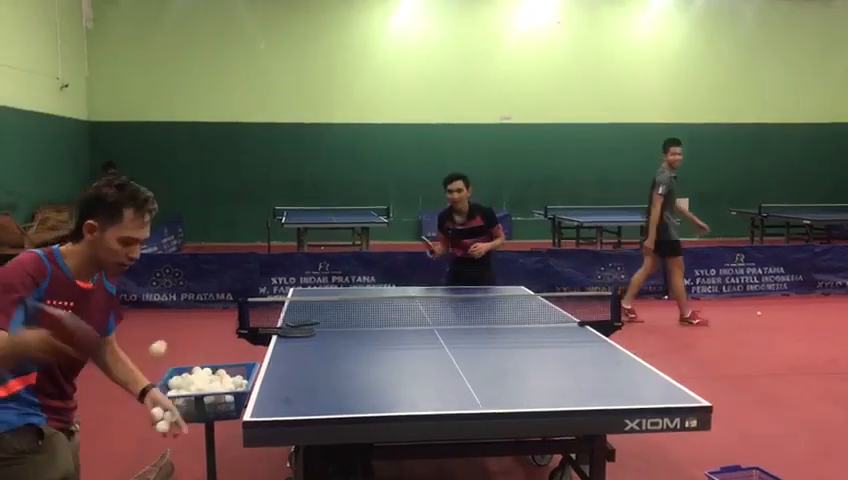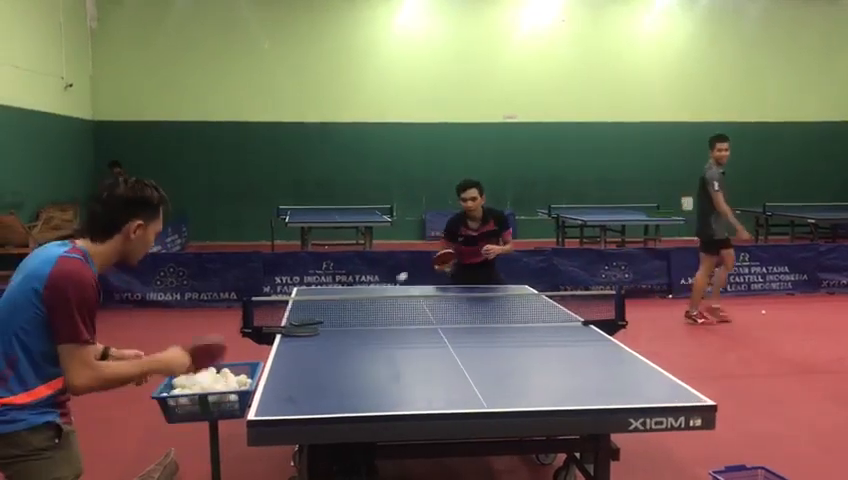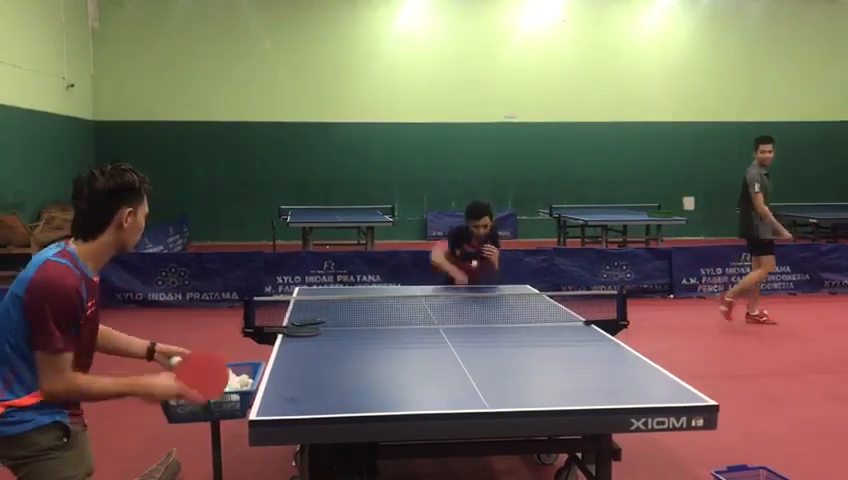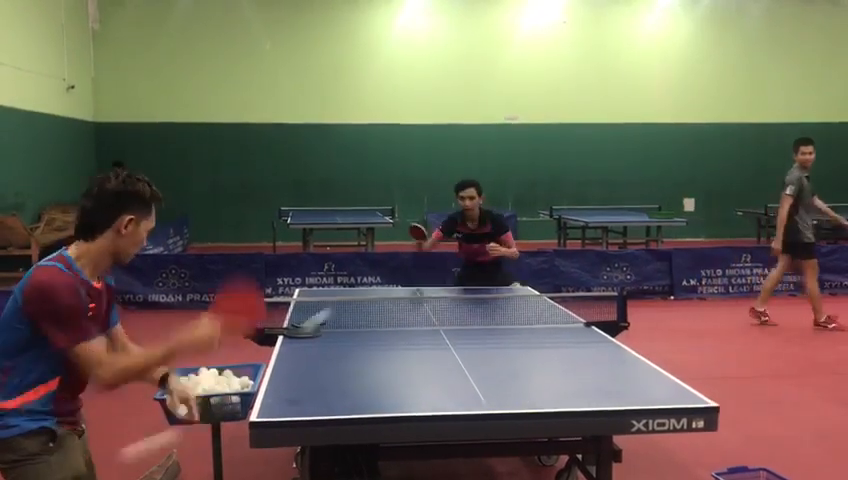
dt=0.4s
person 1, frame 1
left shoulder: (104, 281)
right shoulder: (27, 273)
left elbow: (106, 350)
left wrist: (147, 392)
right wrist: (29, 343)
left hip: (57, 421)
person 1, frame 2
left shoulder: (60, 254)
right shoulder: (74, 276)
right elbow: (80, 377)
left wrist: (107, 354)
right wrist: (158, 365)
left hip: (29, 415)
right hip: (28, 424)
person 1, frame 3
left shoulder: (71, 265)
right shoulder: (57, 280)
right elbow: (56, 383)
left wrist: (152, 350)
right wrist: (142, 387)
left hip: (46, 419)
right hip: (35, 427)
person 1, frame 4
left shoulder: (98, 280)
right shoulder: (51, 285)
left elbow: (118, 347)
right elbow: (107, 373)
left wrist: (165, 380)
right wrist: (184, 339)
left hip: (59, 423)
right hip: (29, 432)
person 2, frame 1
left shoulder: (669, 176)
right shoulder: (663, 177)
left elbow: (674, 205)
right elbow: (656, 209)
left wrist: (696, 220)
right wrist: (651, 237)
left hip: (661, 232)
right hip: (665, 232)
left knee: (647, 269)
right knee: (677, 271)
left ankle: (627, 305)
right ankle: (685, 314)
person 2, frame 2
left shoulder: (715, 171)
right shoulder: (712, 173)
right elbow: (720, 205)
right wrist: (740, 229)
left hip: (716, 229)
right hip: (711, 230)
left knee: (728, 263)
right knee: (705, 269)
left ankle: (713, 304)
right ankle: (693, 311)
person 2, frame 3
left shoulder: (762, 173)
right shoulder: (754, 174)
right elbow: (760, 207)
left wrist: (774, 229)
right wrist: (781, 229)
left hip: (760, 230)
right hip: (757, 230)
left knee: (758, 269)
right knee: (767, 269)
left ankle: (753, 311)
right ankle: (729, 296)
person 2, frame 4
left shoulder: (804, 176)
right shoulder: (794, 177)
left elbow: (816, 202)
right elbow: (784, 209)
right wrist: (778, 238)
left hip: (797, 234)
right hip: (799, 235)
left knee: (780, 270)
right knee: (811, 274)
left ankle: (759, 308)
right ankle: (820, 318)
